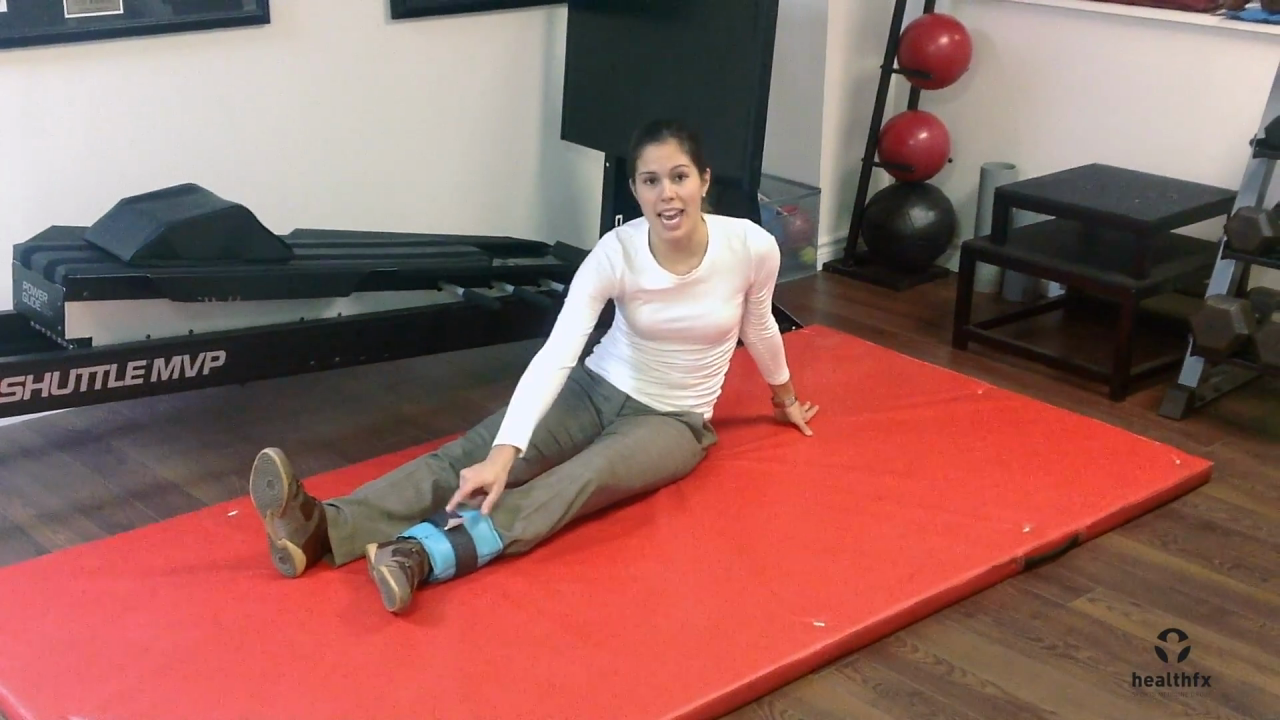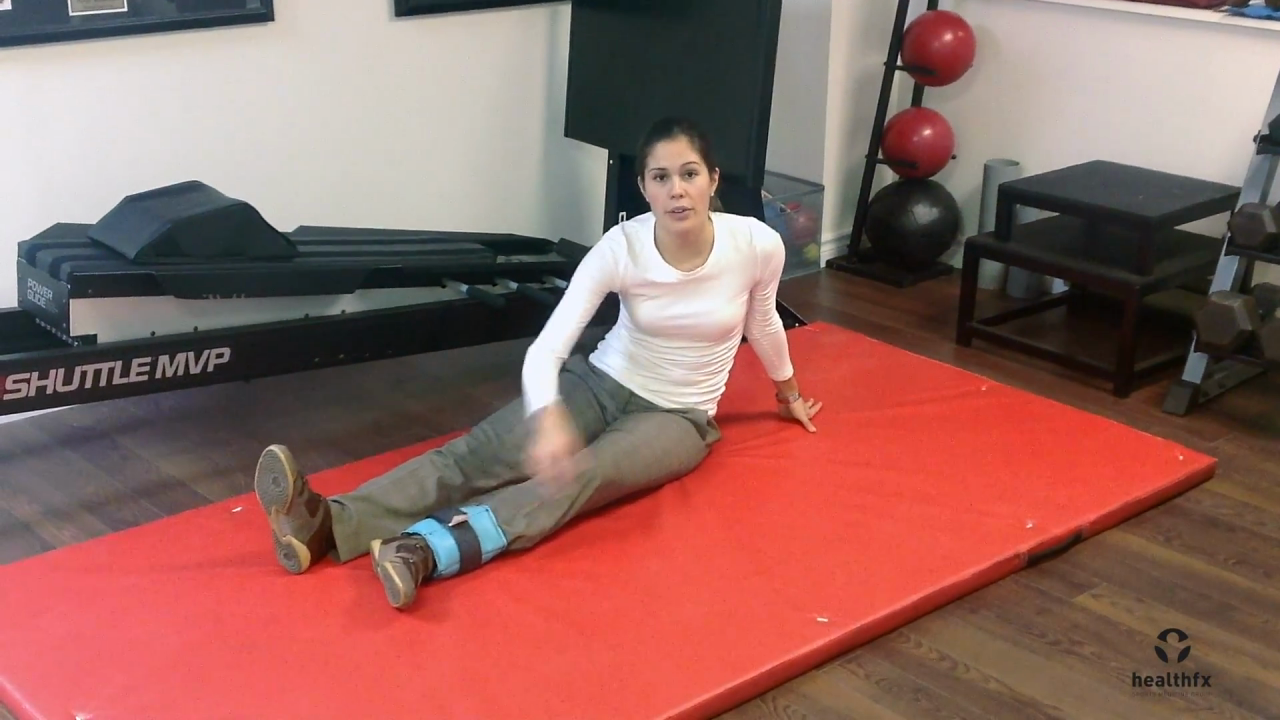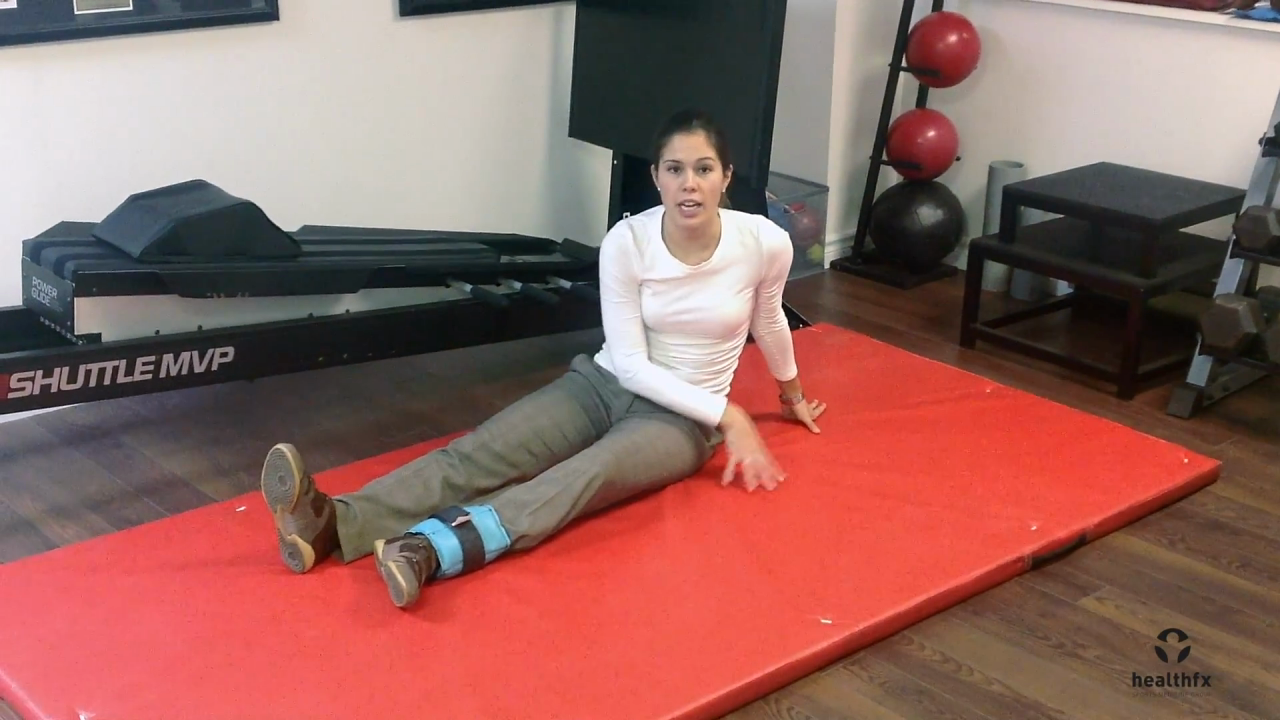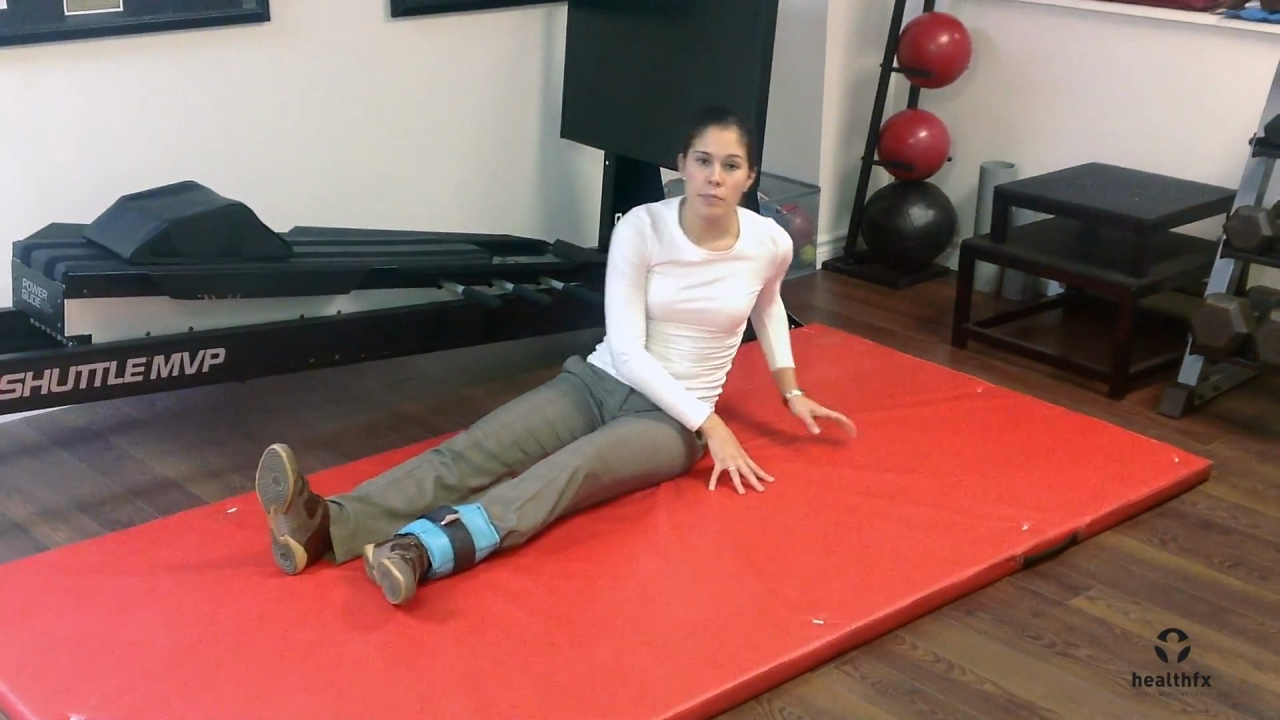
dt=0.5s
person 1, frame 1
left shoulder: (753, 247)
right shoulder: (615, 254)
left elbow: (759, 327)
right elbow: (555, 356)
left wrist: (784, 397)
right wrist: (503, 453)
left hip: (672, 422)
right hip: (598, 389)
left knee: (589, 476)
right knee: (470, 455)
left ankle: (423, 554)
right ankle: (322, 527)
person 1, frame 2
left shoulder: (758, 246)
right shoulder: (620, 248)
left elbow: (762, 323)
right elbow: (547, 347)
left wrist: (788, 393)
right wrist: (548, 416)
left hip: (675, 419)
right hip: (599, 383)
left knee: (592, 472)
right knee: (479, 450)
left ankle: (428, 551)
right ankle: (326, 522)
person 1, frame 3
left shoulder: (766, 244)
right shoulder: (626, 242)
left elbow: (768, 320)
right elbow: (630, 365)
left wrist: (792, 394)
right wrist: (727, 416)
left hip: (680, 420)
right hip: (604, 382)
left knee: (595, 472)
right knee: (480, 451)
left ankle: (431, 550)
right ankle: (331, 522)
person 1, frame 4
left shoulder: (771, 244)
right shoulder: (640, 228)
right elbow: (628, 350)
left wrist: (791, 391)
right wrist: (710, 423)
left hip: (672, 419)
right hip: (598, 380)
left knee: (582, 463)
right knee: (472, 450)
left ankle: (422, 549)
right ankle: (325, 522)
